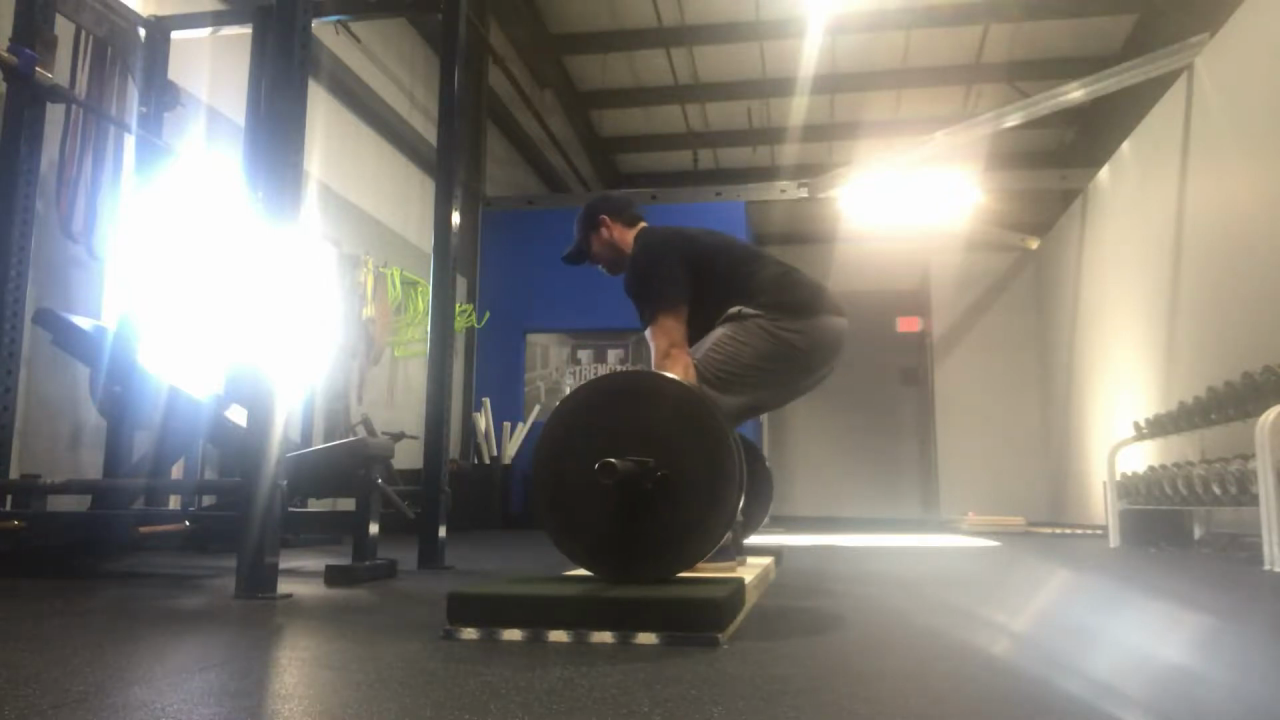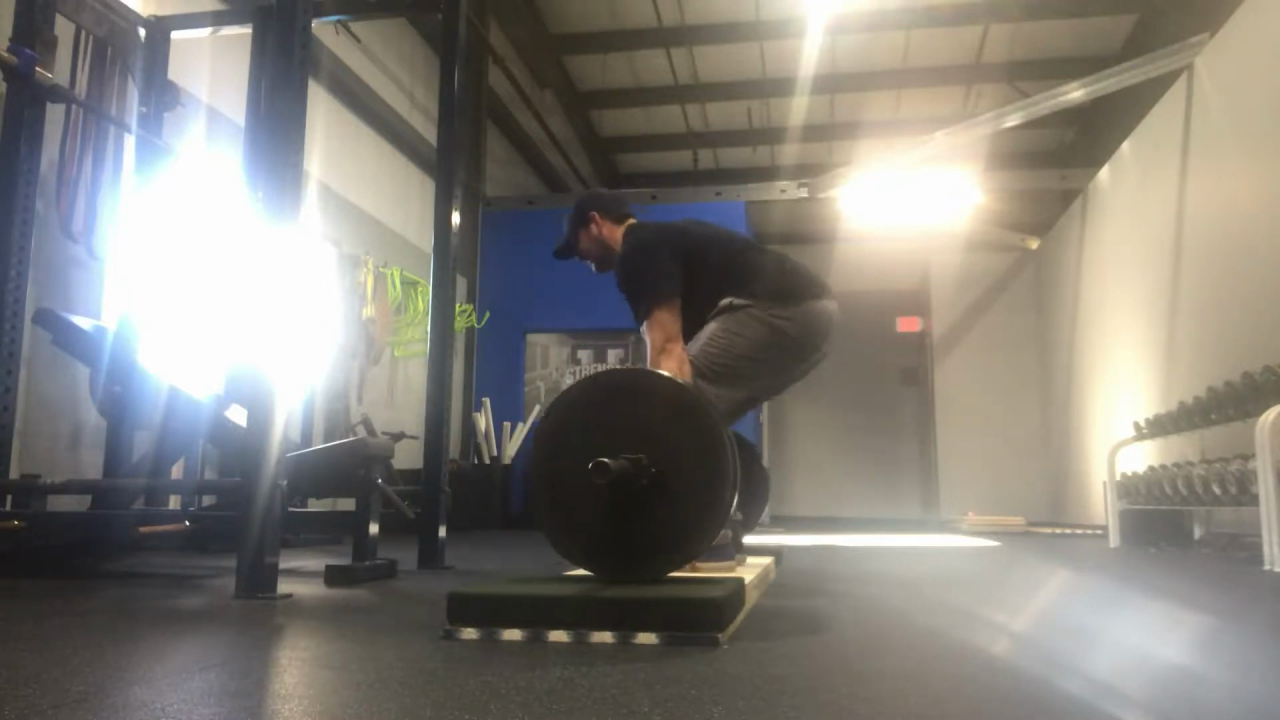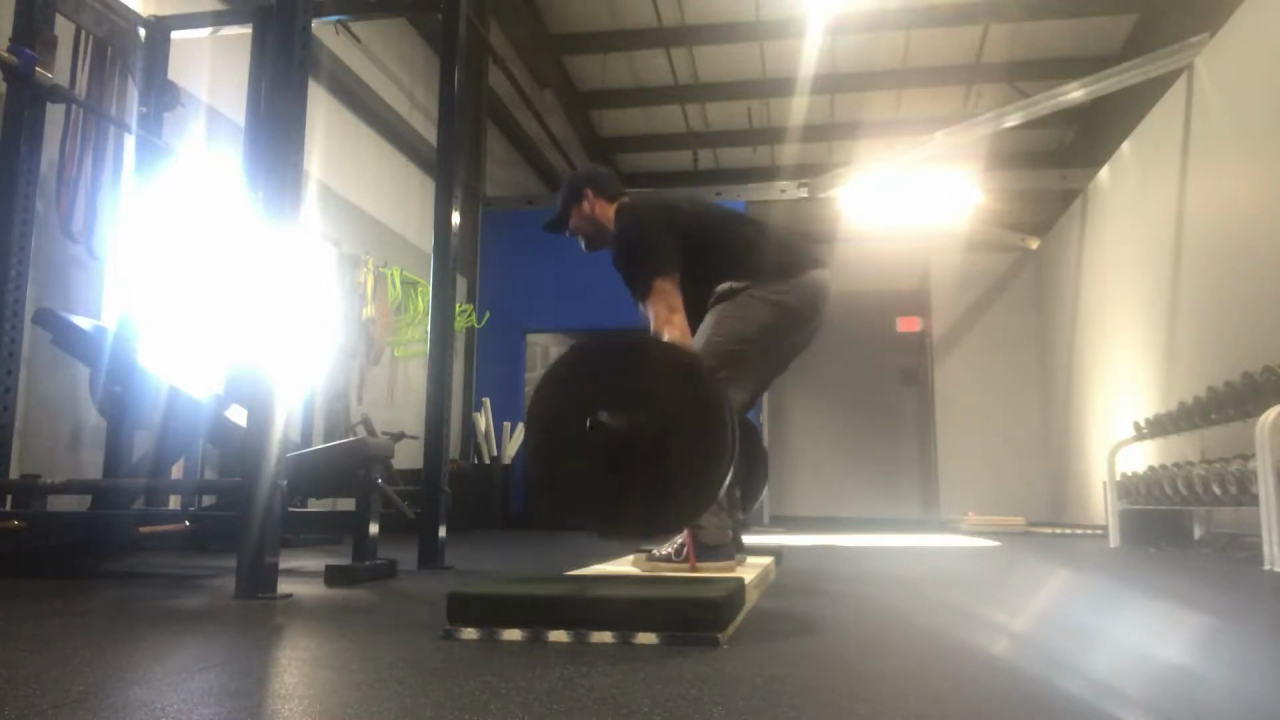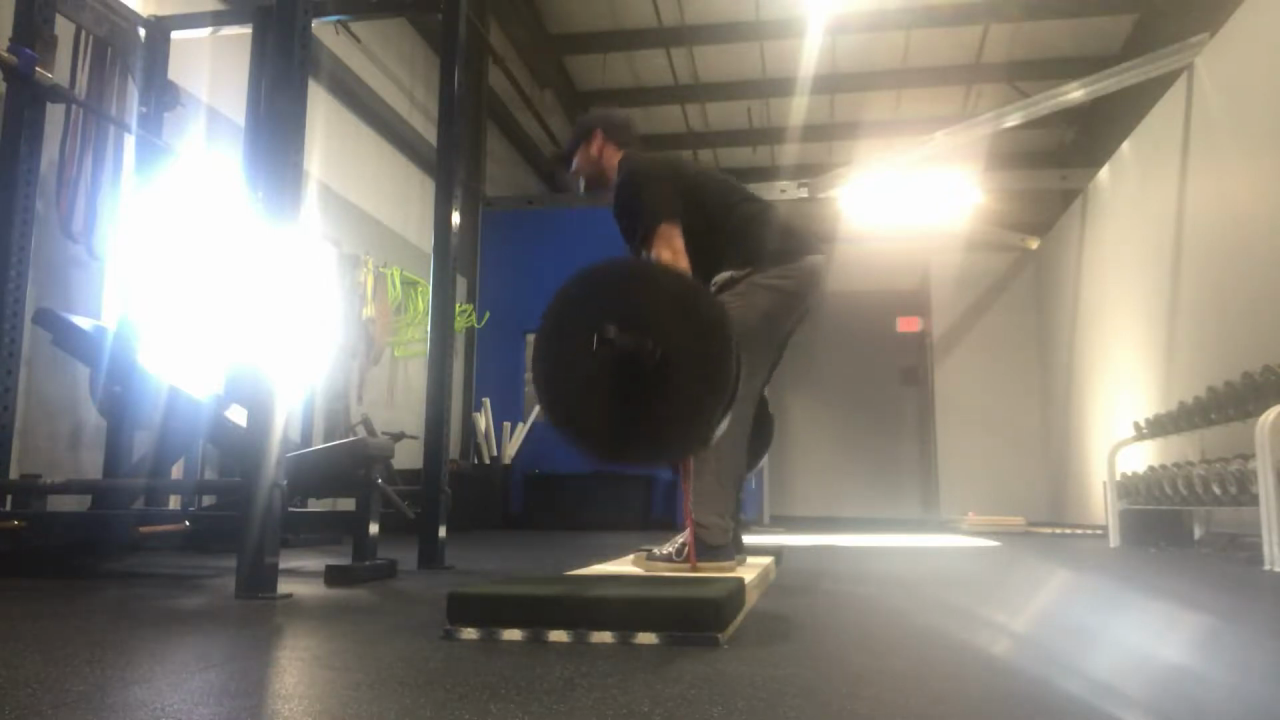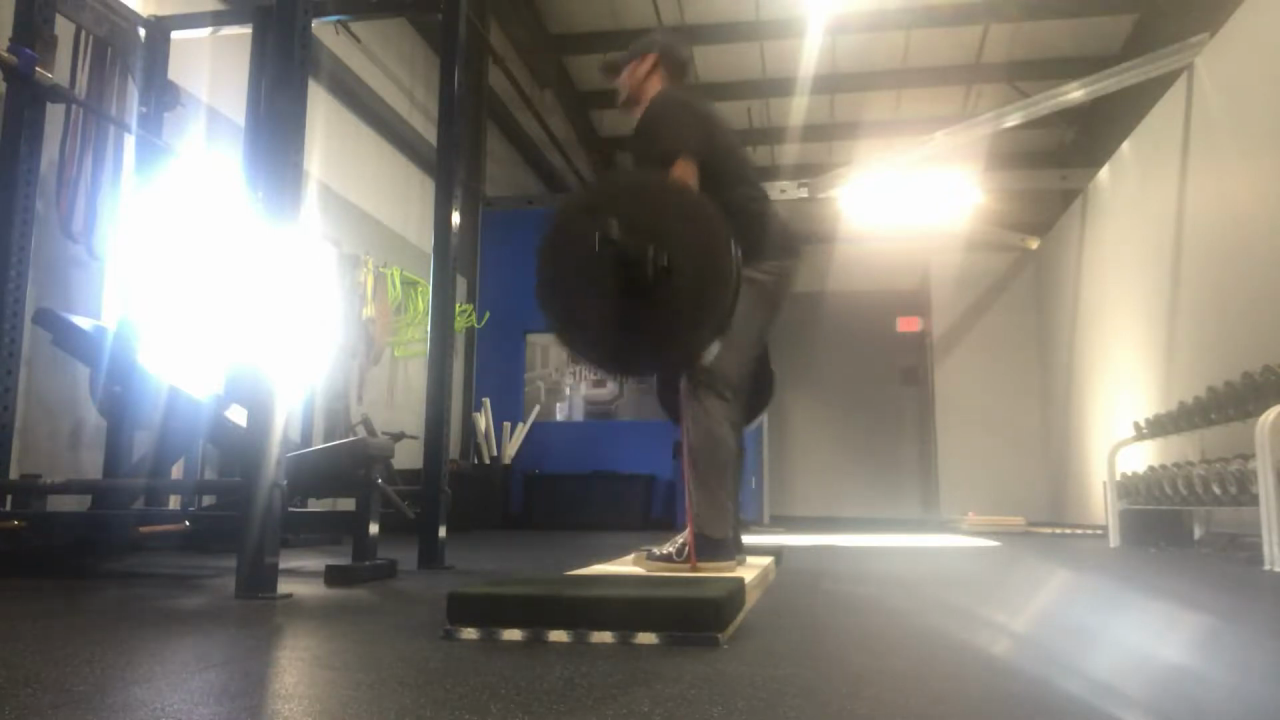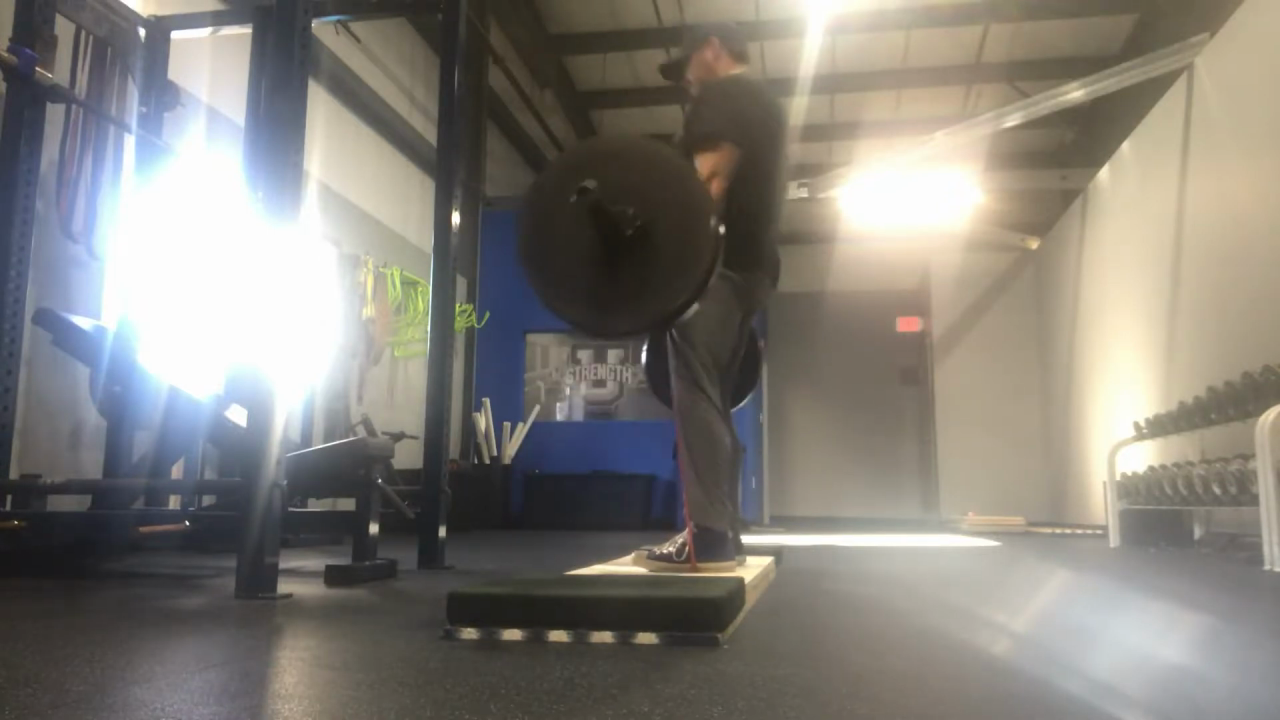
dt=0.2s
person 1, frame 1
left shoulder: (649, 255)
right shoulder: (670, 248)
left elbow: (671, 355)
right elbow: (682, 352)
left hip: (790, 322)
right hip: (818, 326)
person 1, frame 2
left shoulder: (640, 252)
right shoulder: (659, 244)
left elbow: (666, 349)
right elbow: (679, 345)
left hip: (783, 308)
right hip: (808, 311)
right ankle: (714, 535)
person 1, frame 3
left shoulder: (635, 228)
right shoulder: (651, 222)
left elbow: (668, 316)
right elbow: (678, 313)
left hip: (777, 283)
right hip: (800, 281)
left ankle: (707, 542)
right ankle: (721, 535)
person 1, frame 4
left shoulder: (637, 179)
right shoulder: (652, 179)
left elbow: (672, 262)
right elbow: (682, 261)
left hip: (767, 265)
right hip: (786, 262)
left ankle: (708, 542)
right ankle: (720, 536)
person 1, frame 5
left shoulder: (663, 114)
right shoulder: (686, 117)
left hip: (742, 257)
right hip: (760, 256)
left knee: (706, 392)
right knee: (714, 399)
left ankle: (709, 541)
right ankle: (720, 536)
person 1, frame 6
left shoulder: (726, 93)
right shoulder: (758, 105)
left elbow: (712, 177)
left hip: (715, 262)
right hip: (745, 265)
left knee: (695, 399)
right knee: (709, 402)
left ankle: (708, 540)
right ankle: (720, 535)
